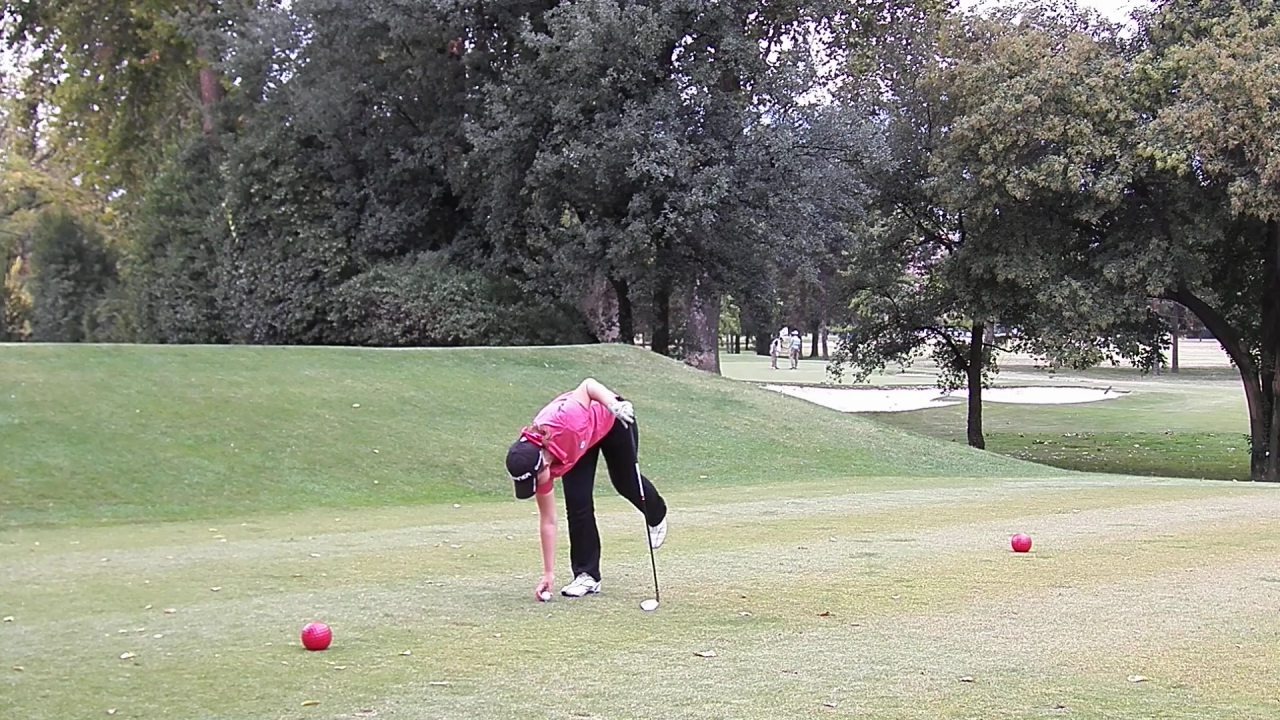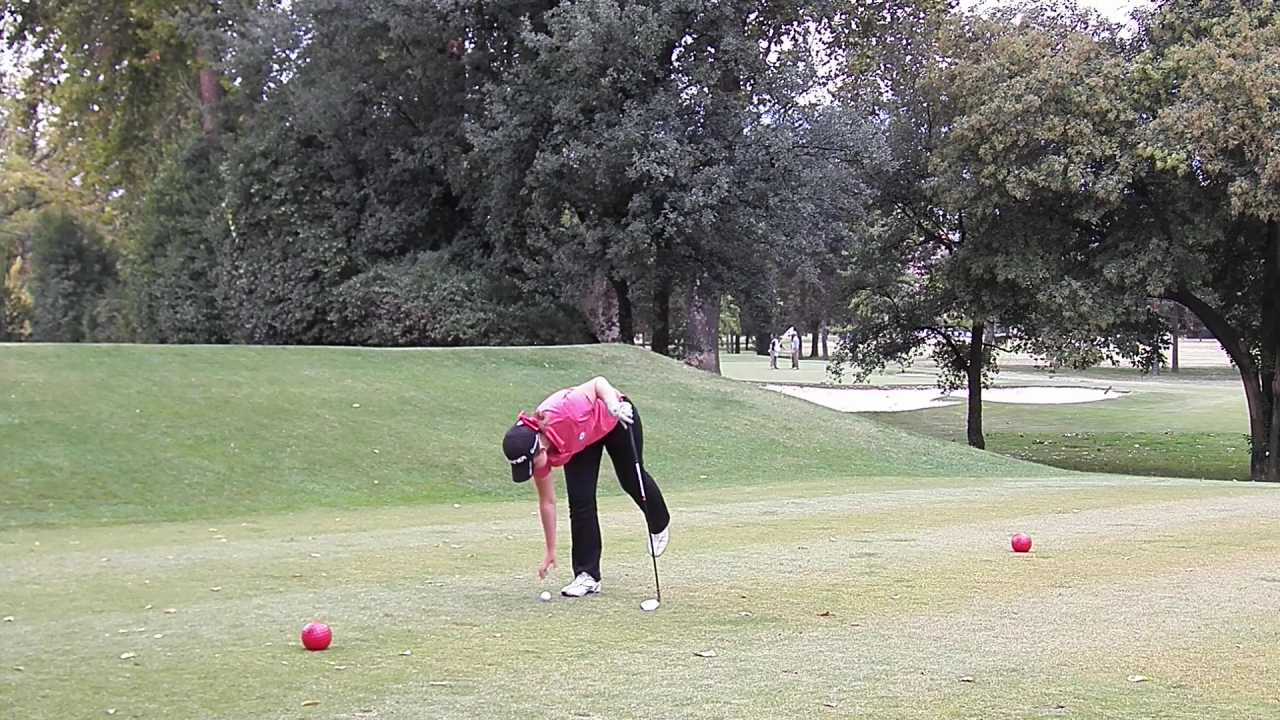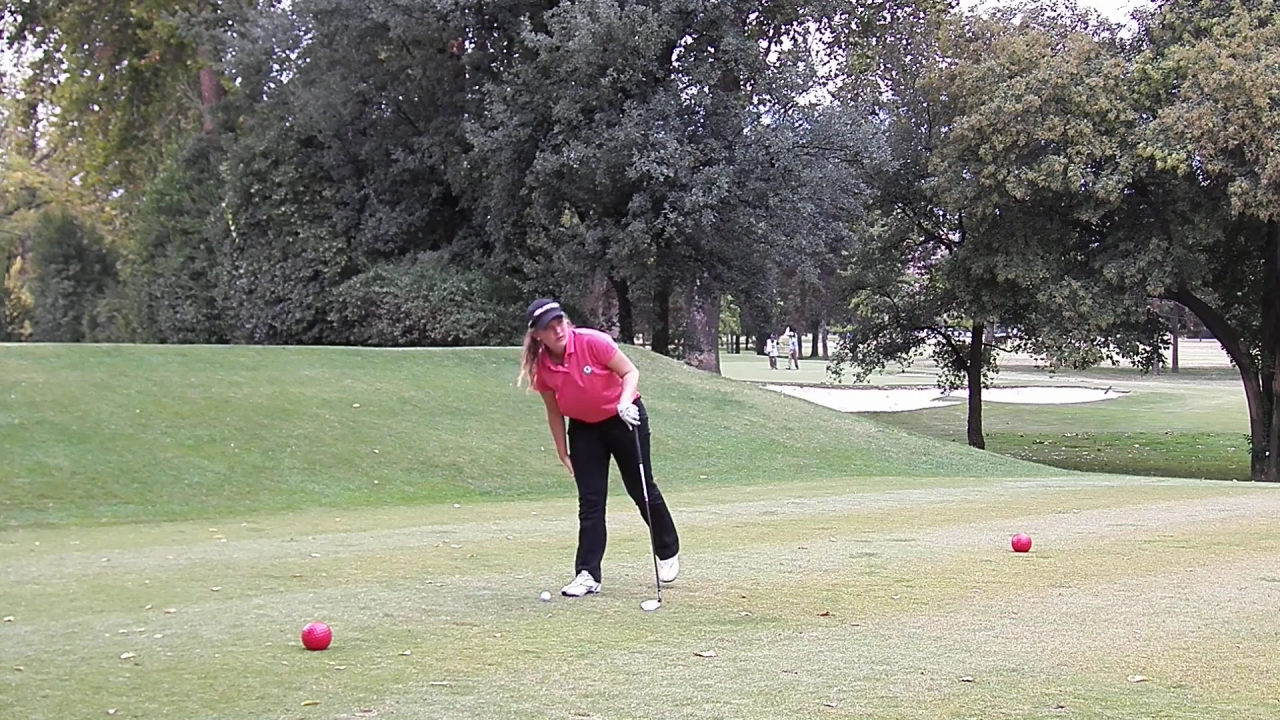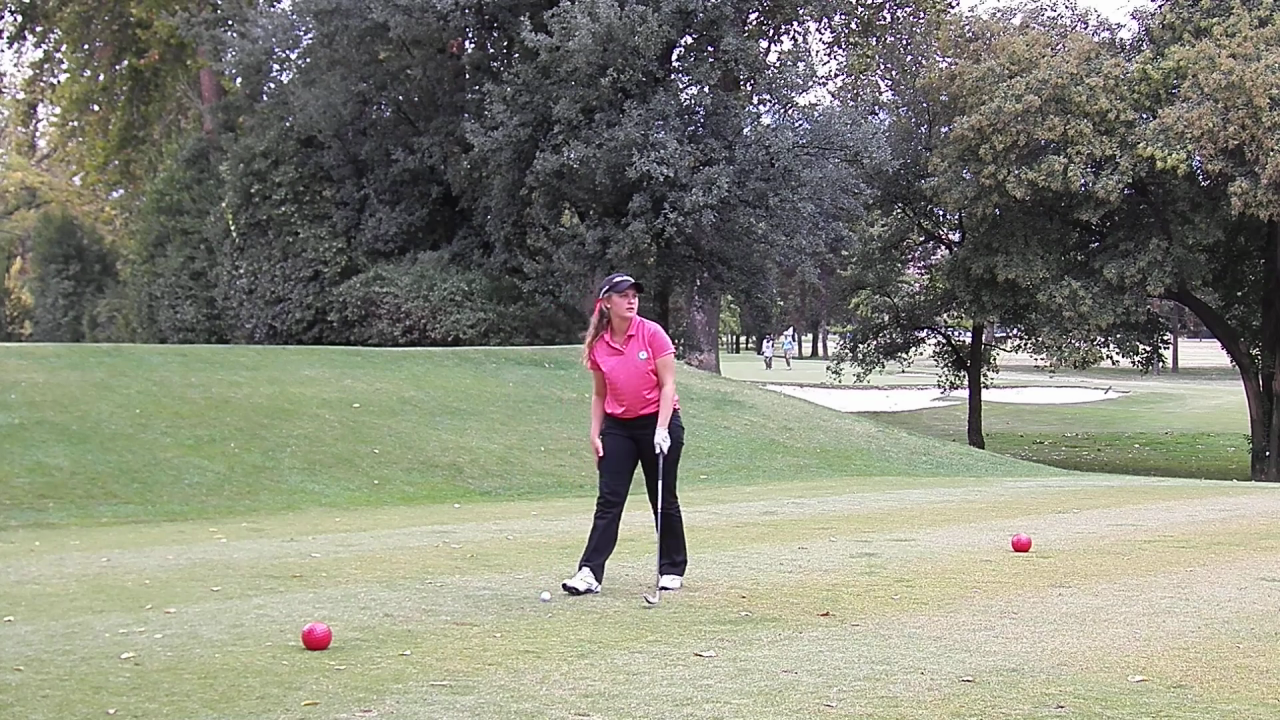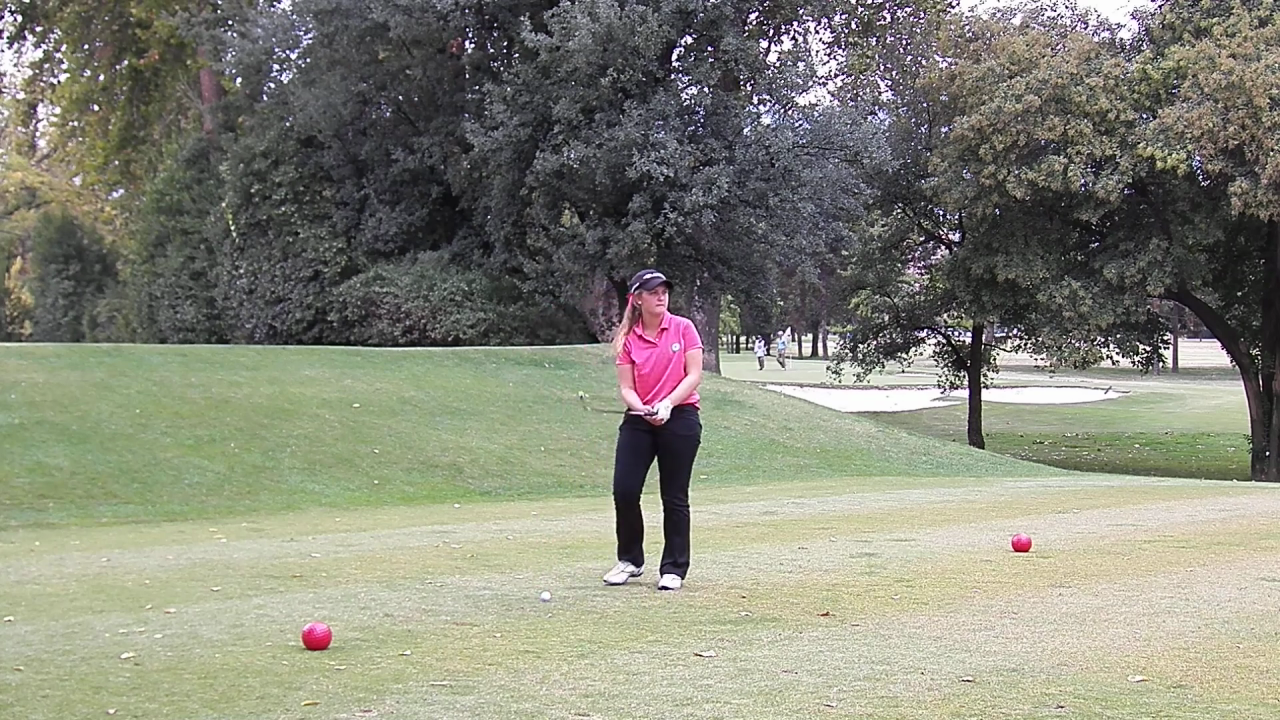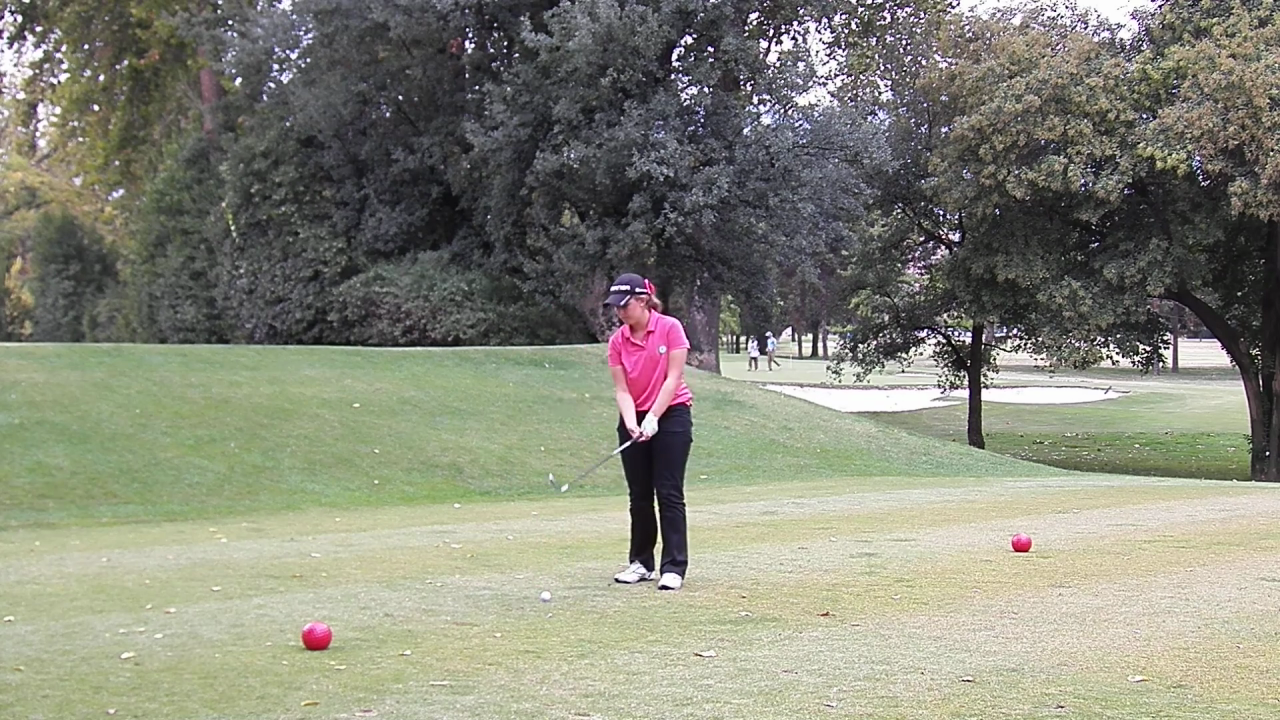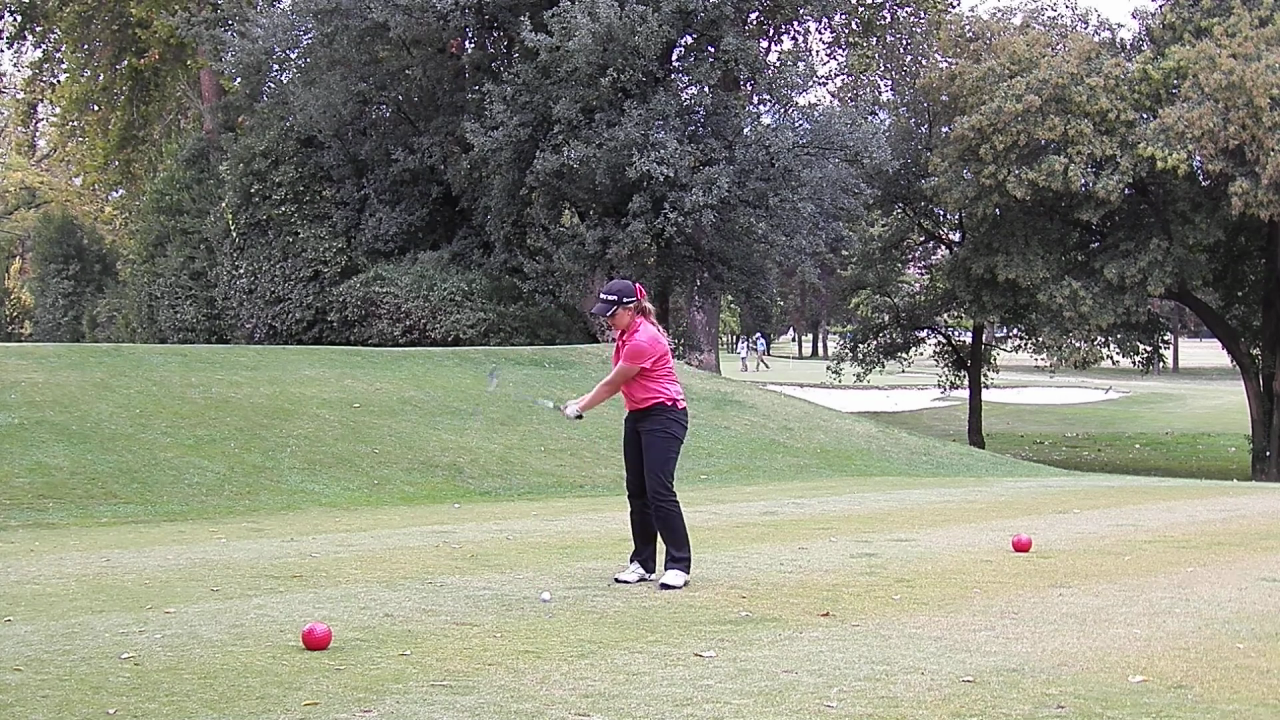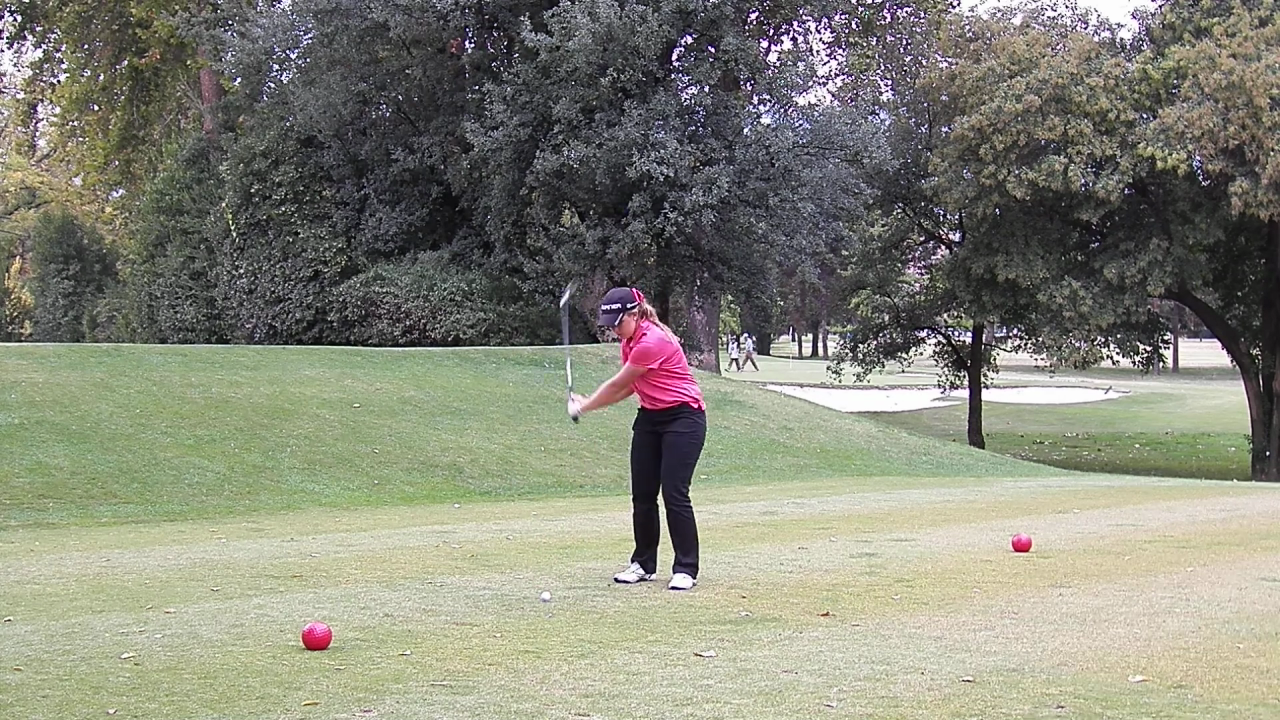
dt=0.5s
person 1, frame 1
left shoulder: (564, 423)
right shoulder: (536, 464)
left elbow: (587, 385)
right elbow: (548, 521)
left wrist: (614, 404)
right wrist: (548, 572)
left hip: (614, 421)
right hip: (578, 443)
left knee: (627, 482)
right knee: (577, 505)
left ankle: (656, 516)
right ankle: (587, 574)
person 1, frame 2
left shoulder: (565, 414)
right shoulder: (537, 454)
left elbow: (598, 383)
right elbow: (548, 502)
left wrist: (614, 405)
right wrist: (550, 550)
left hip: (618, 420)
right hip: (580, 442)
left knee: (633, 480)
right knee: (580, 503)
left ankle: (659, 524)
right ankle: (587, 573)
person 1, frame 3
left shoulder: (593, 342)
right shoulder: (540, 369)
left elbow: (630, 373)
right elbow: (554, 413)
left wrist: (624, 402)
right wrist: (563, 453)
left hip: (622, 419)
right hip: (584, 430)
left knee: (641, 488)
right knee: (590, 501)
left ankle: (668, 551)
right ankle: (588, 574)
person 1, frame 4
left shoulder: (652, 333)
right shoulder: (597, 344)
left elbow: (668, 384)
right elbow: (600, 394)
left wrist: (663, 428)
right wrist: (595, 434)
left hip: (657, 425)
right hip: (618, 427)
left knee: (664, 499)
right knee: (609, 500)
left ankle: (673, 568)
right ankle: (590, 572)
person 1, frame 5
left shoulder: (683, 328)
right shoulder: (626, 338)
left elbow: (694, 375)
right elbow: (626, 387)
left wrist: (667, 403)
right wrist: (641, 408)
left hip: (680, 419)
right hip: (638, 421)
left knee: (674, 497)
right knee: (624, 491)
left ankle: (674, 568)
right ankle: (630, 560)
person 1, frame 6
left shoulder: (670, 328)
right shoulder: (617, 341)
left elbow: (674, 378)
right elbow: (622, 390)
left wrist: (652, 417)
right wrist: (632, 424)
left hip: (671, 418)
right hip: (634, 423)
left knee: (670, 494)
right knee: (639, 495)
left ankle: (673, 567)
right ankle: (641, 562)
person 1, frame 7
left shoulder: (643, 340)
right shoulder: (628, 334)
left elbow: (614, 382)
right elbow: (616, 381)
left wrist: (581, 406)
right wrist: (583, 401)
left hip: (663, 417)
right hip: (638, 417)
left knee: (660, 490)
right knee: (637, 492)
left ankle: (678, 564)
right ankle: (643, 562)
person 1, frame 8
left shoulder: (653, 341)
right shoulder: (631, 342)
left elbow: (618, 385)
right elbow: (626, 389)
left wrist: (585, 406)
right wrist: (588, 402)
left hip: (683, 419)
right hip: (650, 418)
left knee: (674, 494)
right knee: (642, 494)
left ankle: (686, 568)
right ankle: (643, 563)
